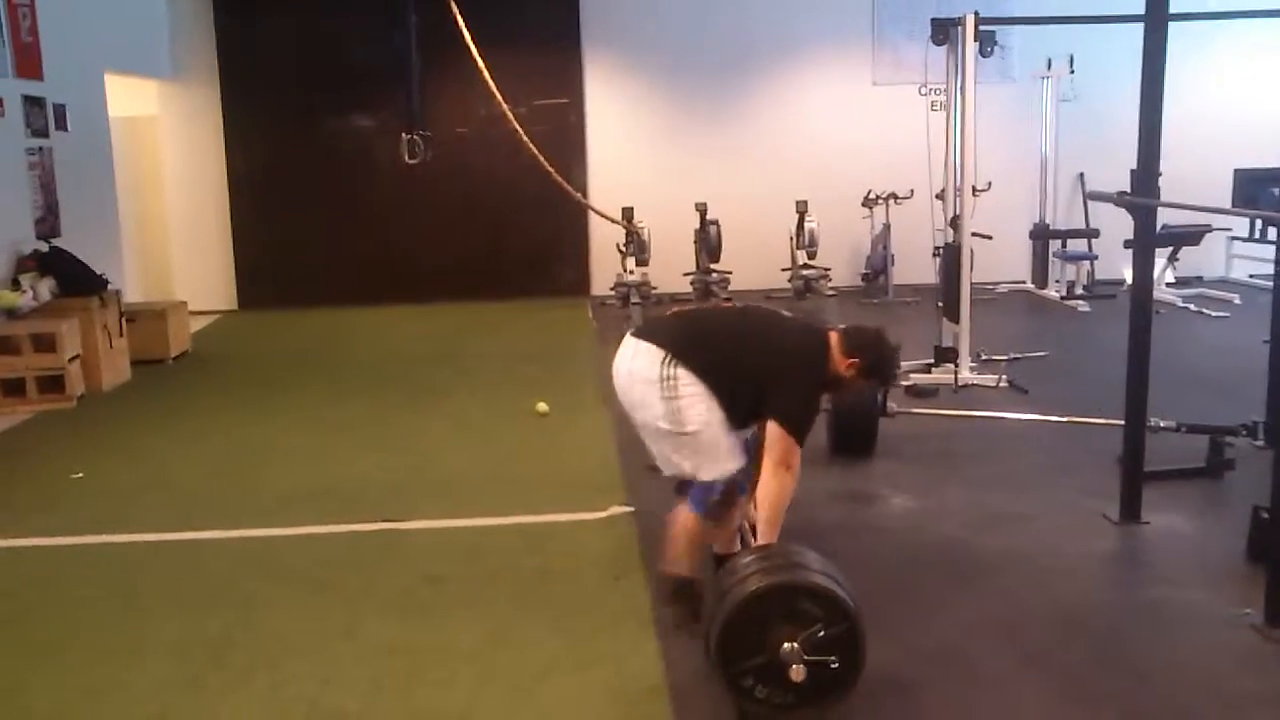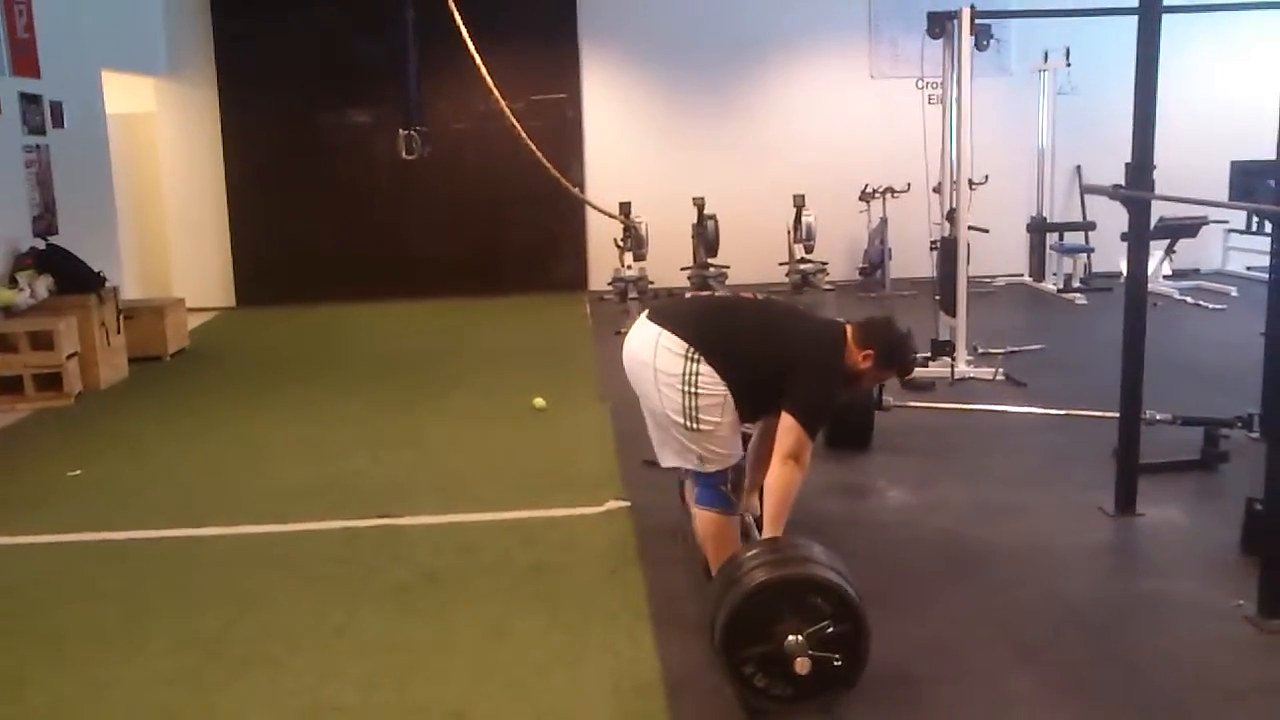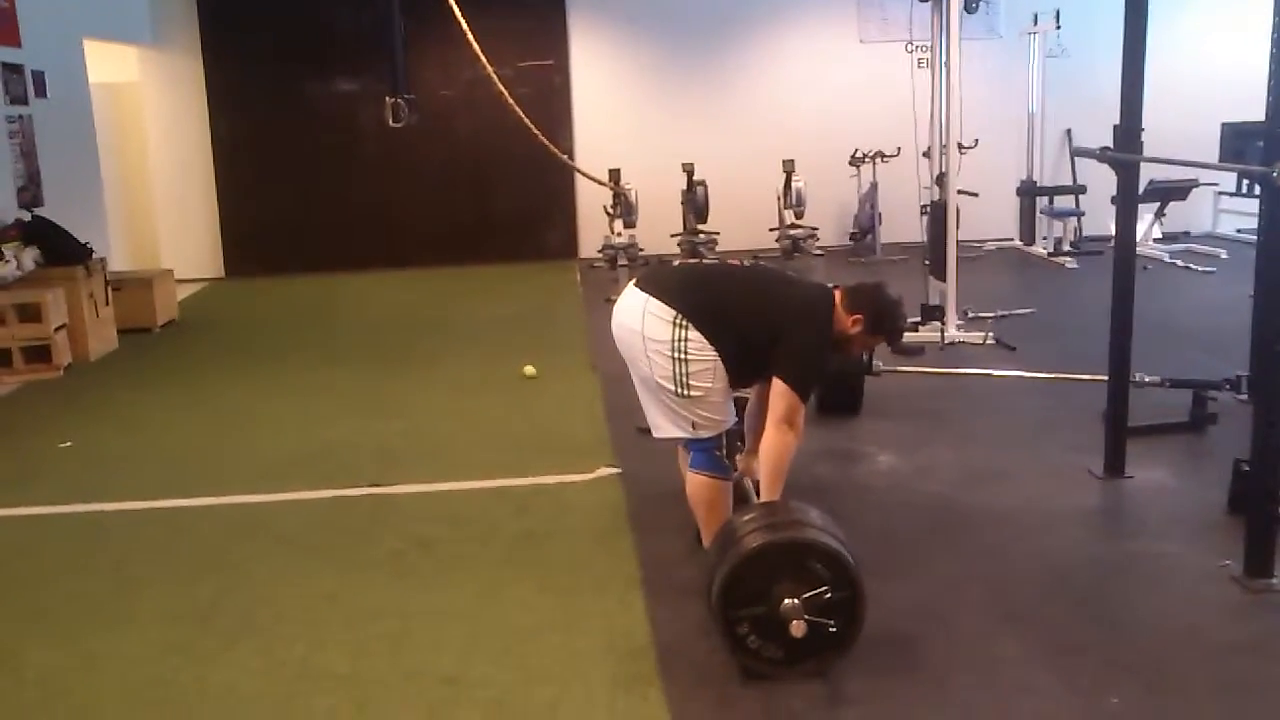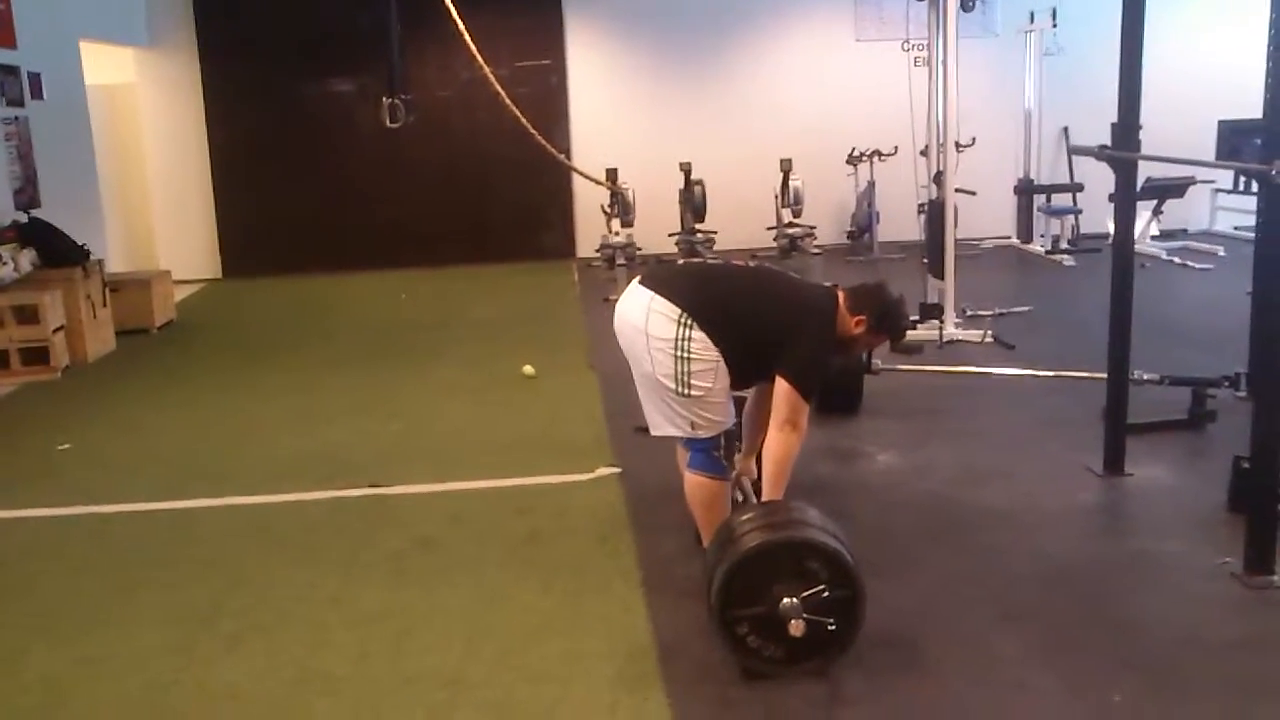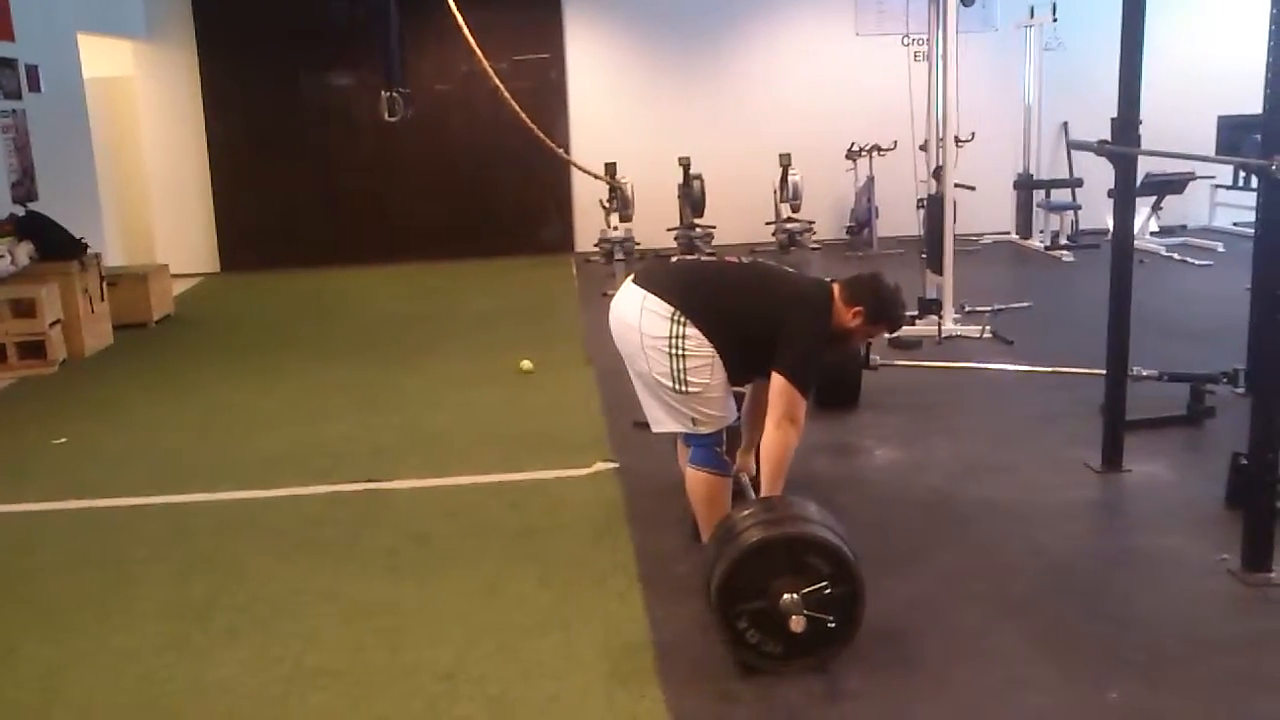
dt=1s
person 1, frame 1
left shoulder: (807, 343)
right shoulder: (805, 366)
right elbow: (781, 466)
left hip: (649, 353)
right hip: (659, 366)
right knee: (721, 480)
left ankle: (727, 559)
right ankle: (680, 583)
person 1, frame 2
left shoulder: (816, 341)
right shoulder: (823, 363)
left elbow: (773, 424)
right elbow: (789, 458)
left wrist: (749, 493)
right hip: (676, 349)
left knee: (708, 467)
right knee: (715, 476)
left ankle: (720, 567)
person 1, frame 3
left shoulder: (804, 307)
right shoulder: (811, 329)
left elbow: (766, 388)
right elbow: (783, 424)
left wrist: (749, 456)
right hip: (665, 319)
left knee: (696, 430)
right knee: (709, 440)
left ankle: (710, 529)
person 1, frame 4
left shoulder: (804, 309)
right shoulder: (814, 328)
left elbow: (766, 388)
right elbow: (787, 425)
left wrist: (746, 458)
right hip: (668, 318)
left knee: (693, 428)
right knee: (707, 441)
left ankle: (707, 524)
person 1, frame 5
left shoulder: (801, 300)
right shoulder: (810, 320)
left elbow: (763, 382)
right elbow: (784, 420)
left wrist: (746, 453)
right hip: (662, 315)
left knee: (695, 424)
right knee: (710, 436)
left ankle: (705, 518)
